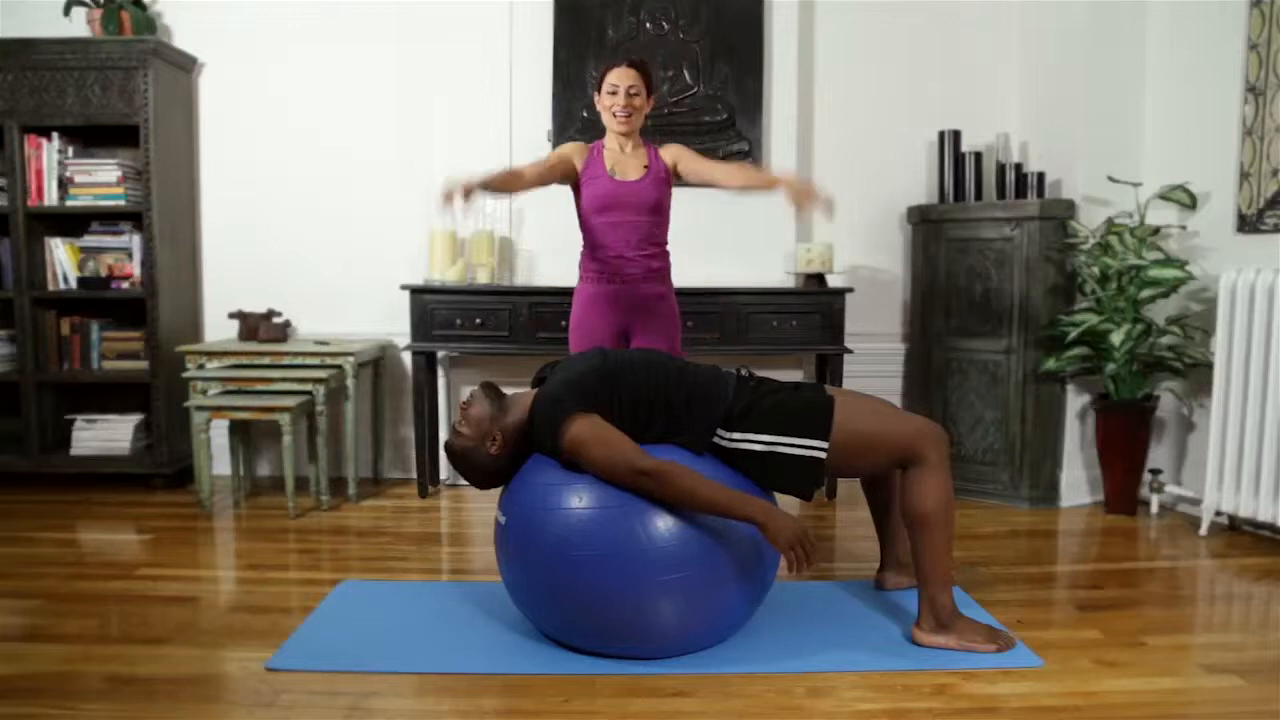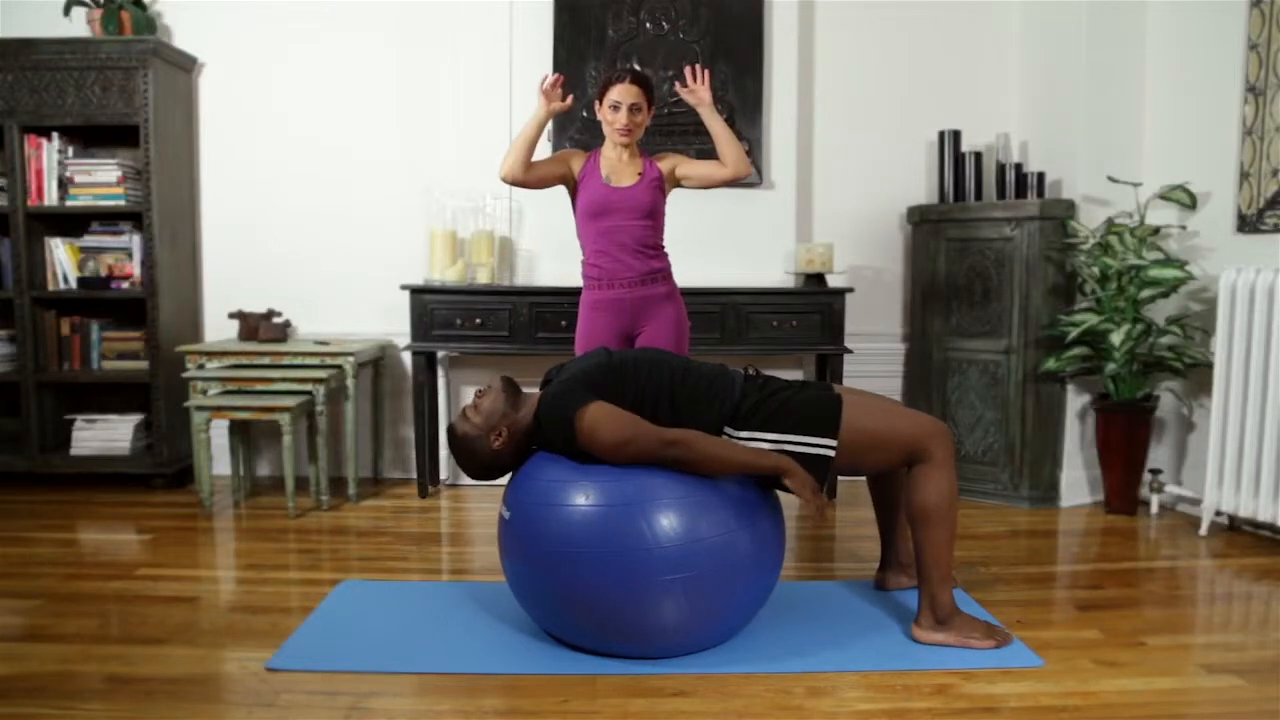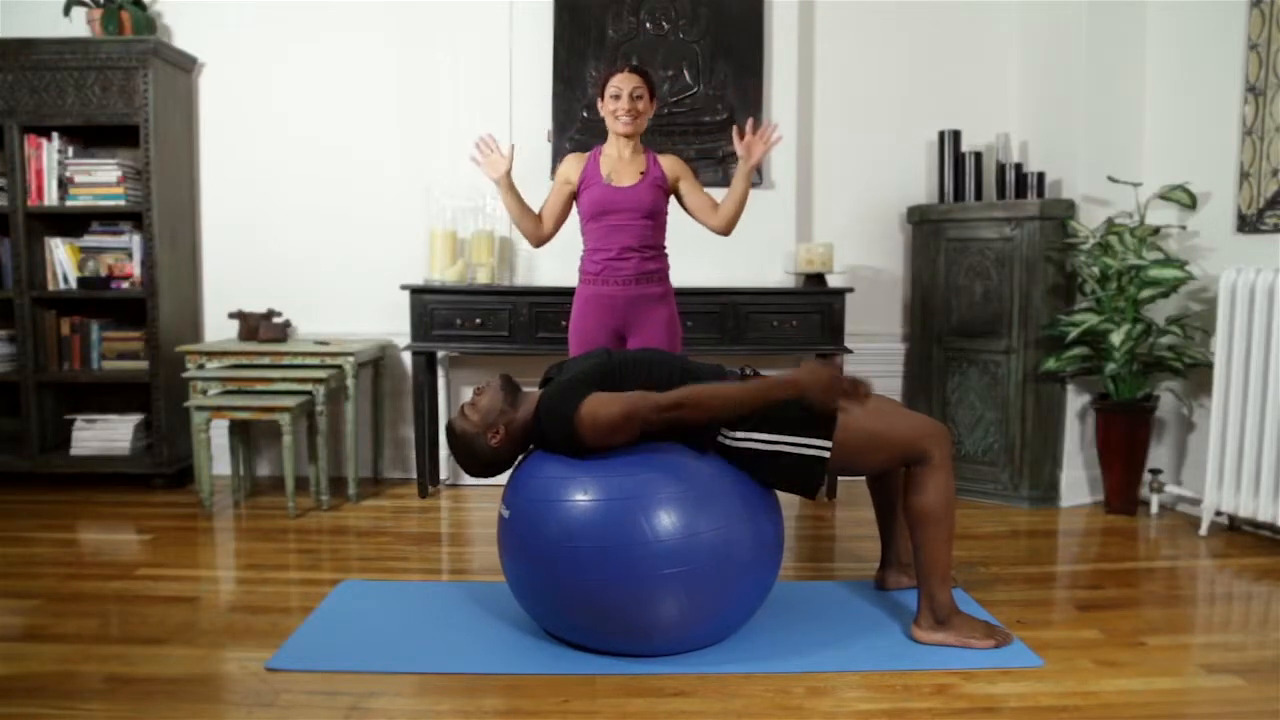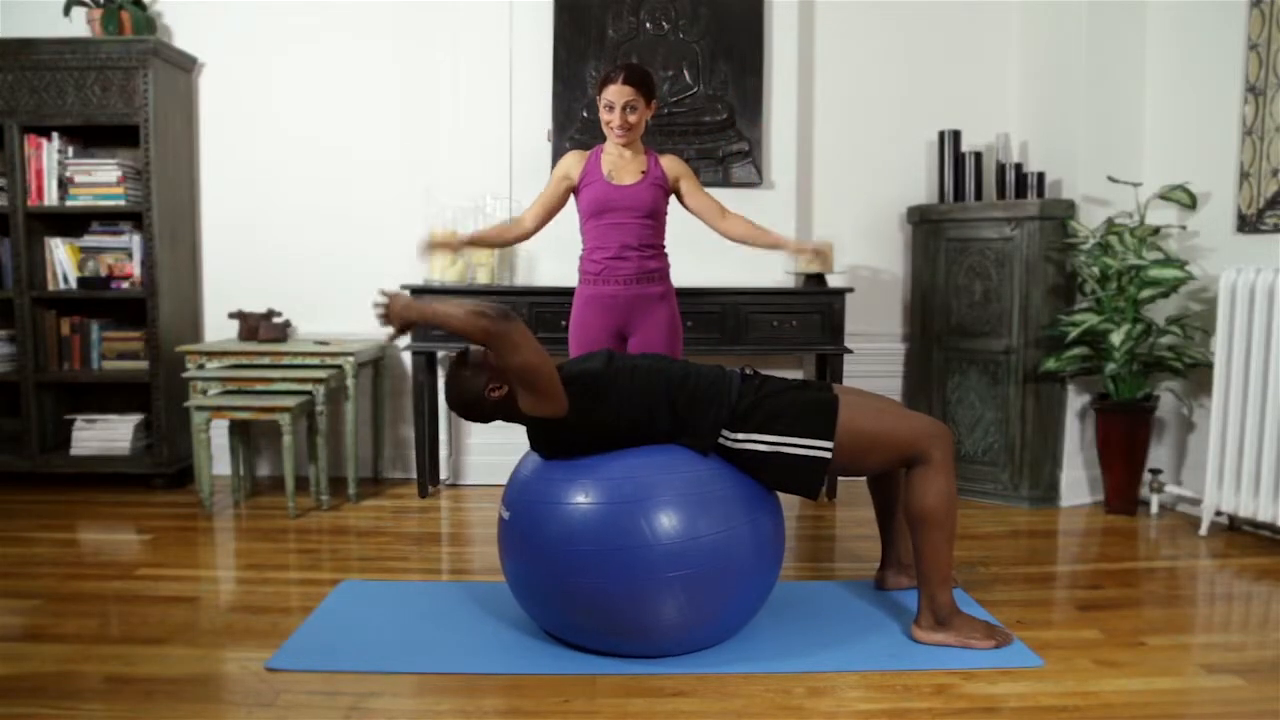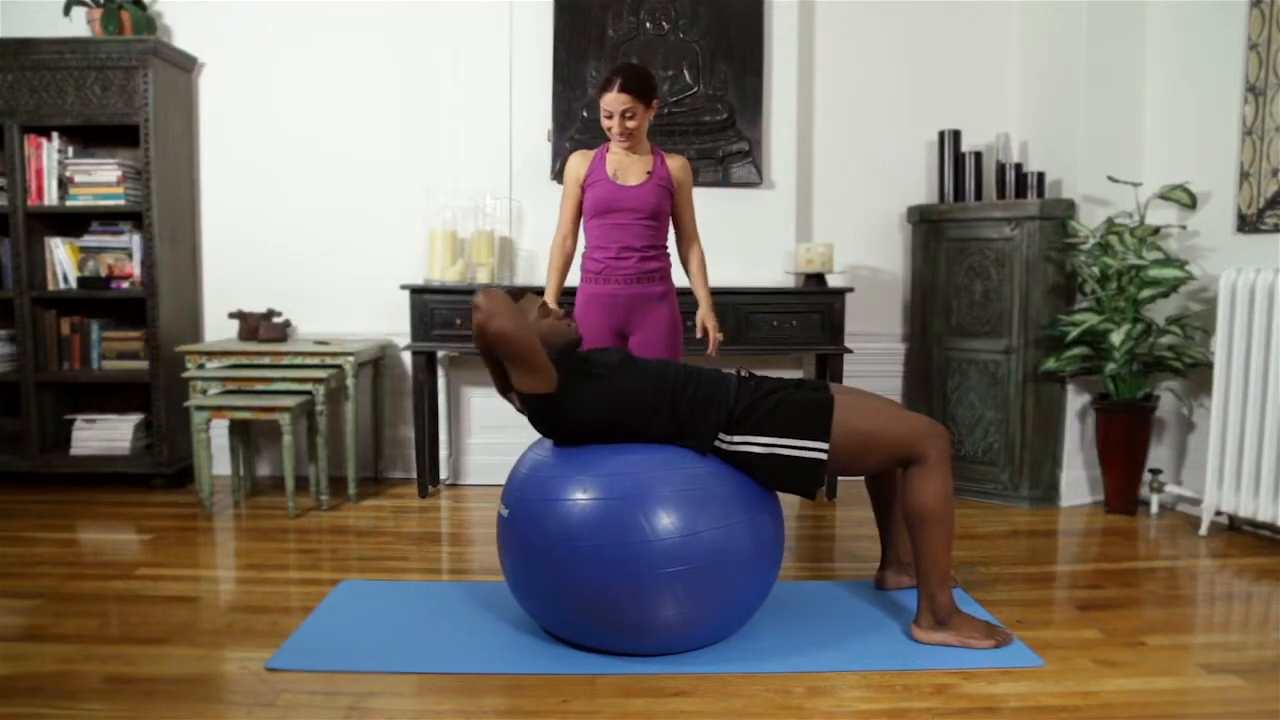
dt=1s
person 1, frame 1
left shoulder: (549, 385)
right shoulder: (556, 425)
right elbow: (648, 471)
right wrist: (763, 514)
left hip: (735, 394)
right hip: (739, 423)
left knee: (889, 424)
right knee: (925, 442)
left ankle: (897, 563)
right ankle: (939, 618)
person 1, frame 2
left shoulder: (555, 387)
right shoulder: (564, 418)
right elbow: (672, 443)
right wrist: (781, 464)
left hip: (743, 392)
right hip: (749, 421)
left knee: (898, 429)
right knee: (931, 438)
left ankle: (899, 564)
right ankle: (939, 614)
person 1, frame 3
left shoulder: (554, 390)
right shoulder: (565, 419)
right elbow: (673, 407)
right wrist: (789, 385)
left hip: (740, 404)
right hip: (741, 425)
left knee: (898, 430)
right knee: (929, 440)
left ankle: (898, 564)
right ankle: (939, 615)
person 1, frame 4
left shoulder: (554, 395)
right shoulder: (550, 417)
right elbow: (499, 322)
right wrist: (416, 311)
left hip: (739, 395)
right hip: (744, 423)
left knee: (899, 429)
right knee: (931, 441)
left ankle: (898, 564)
right ankle: (939, 616)
person 1, frame 5
left shoulder: (565, 373)
right shoulder: (554, 398)
right elbow: (491, 310)
right wrist: (501, 380)
left hip: (738, 397)
right hip: (739, 424)
left knee: (895, 422)
right knee: (927, 441)
left ankle: (897, 562)
right ankle: (938, 615)
person 2, frame 1
left shoulder: (668, 158)
right shoulder: (577, 157)
left elbow: (727, 173)
right elbow: (522, 176)
left wrist: (781, 182)
right wrist: (478, 183)
left hip: (656, 302)
right hip: (597, 303)
person 2, frame 2
left shoulder: (663, 167)
right shoulder: (576, 165)
left elbow: (736, 168)
right elbow: (512, 173)
left wrist: (705, 109)
right wrist: (544, 113)
left hip: (659, 303)
right hip: (600, 306)
person 2, frame 3
left shoulder: (668, 167)
right shoulder: (576, 166)
left elbow: (720, 222)
right elbow: (538, 233)
left wrist: (744, 168)
right wrist: (504, 182)
left hip: (653, 304)
right hip: (594, 304)
person 2, frame 4
left shoulder: (669, 168)
right shoulder: (576, 164)
left elbow: (723, 219)
right elbow: (526, 224)
left wrist: (791, 245)
right wrist: (463, 239)
left hip: (654, 304)
right hip: (595, 304)
person 2, frame 5
left shoulder: (674, 168)
right shoulder: (582, 164)
left elbow: (688, 241)
right elbow: (565, 237)
left wrist: (705, 304)
right wrist: (549, 303)
left hip: (655, 303)
right hip: (596, 302)
